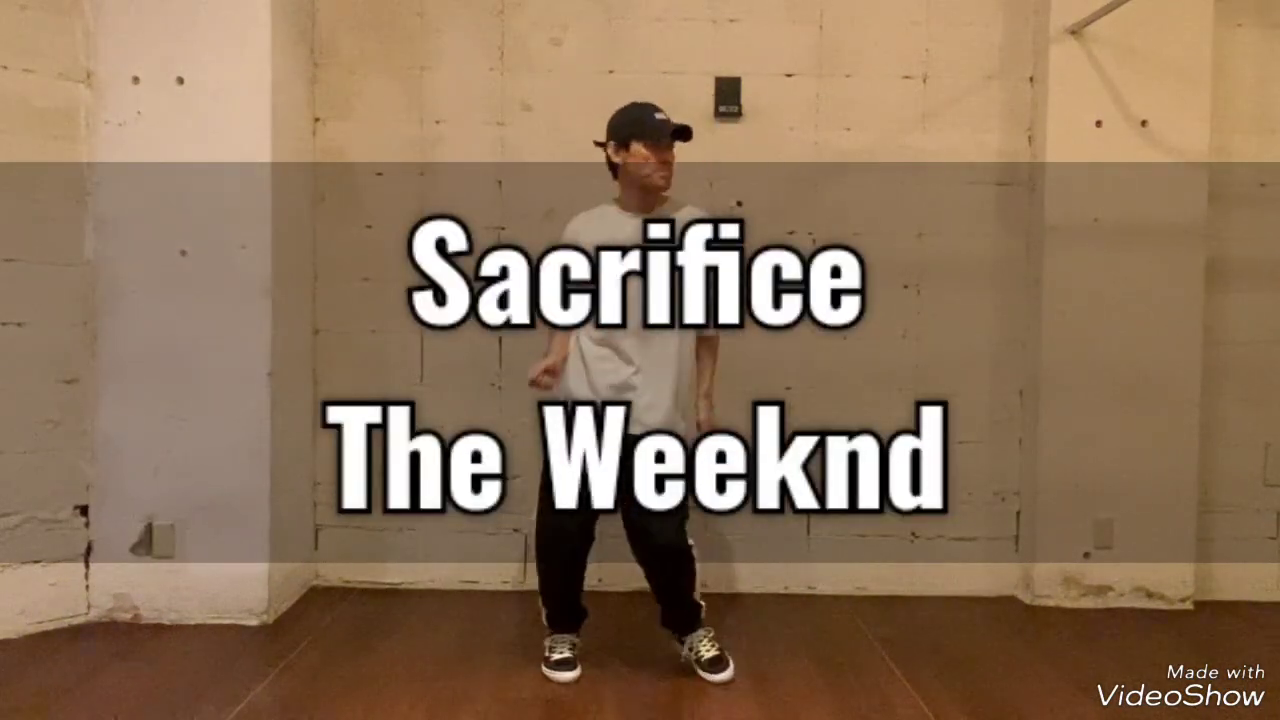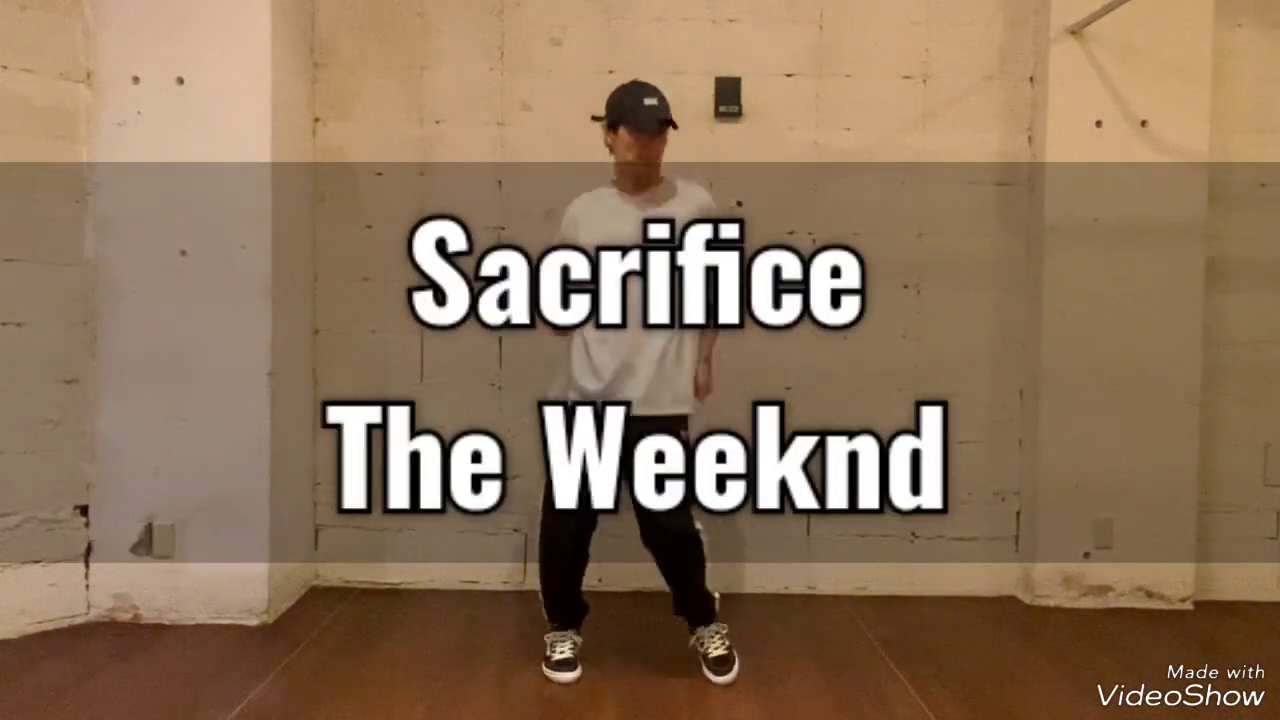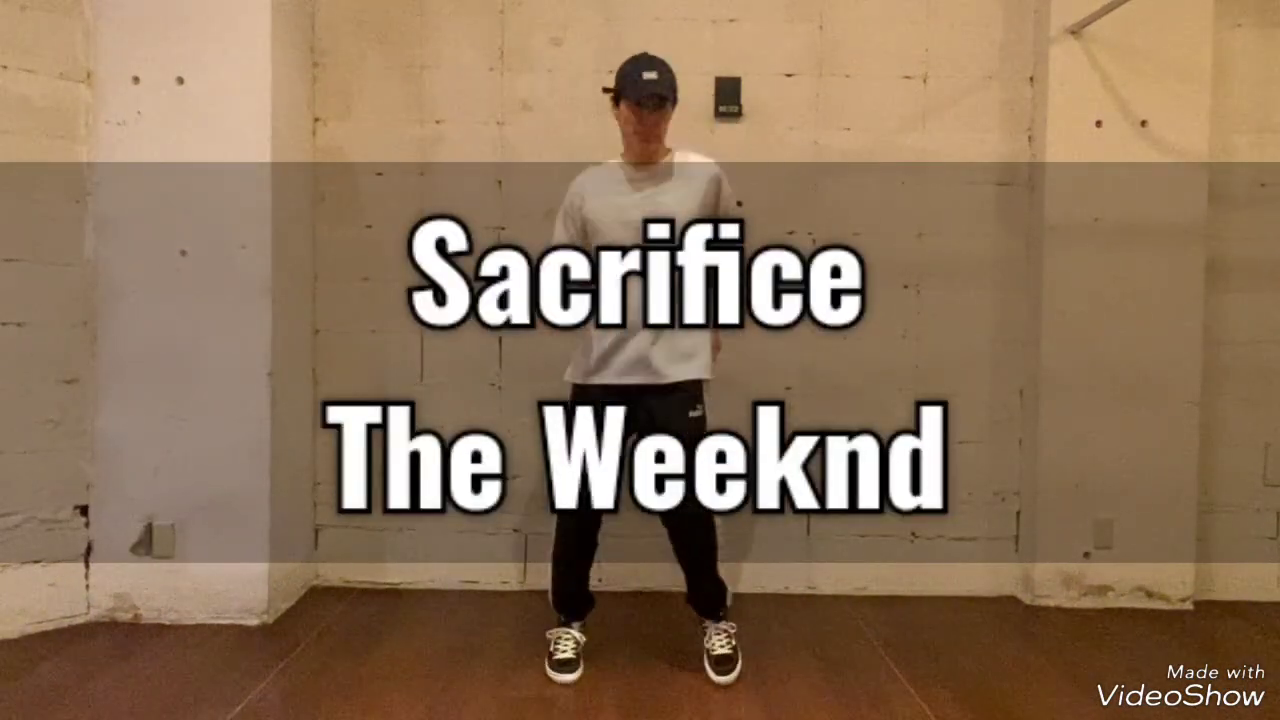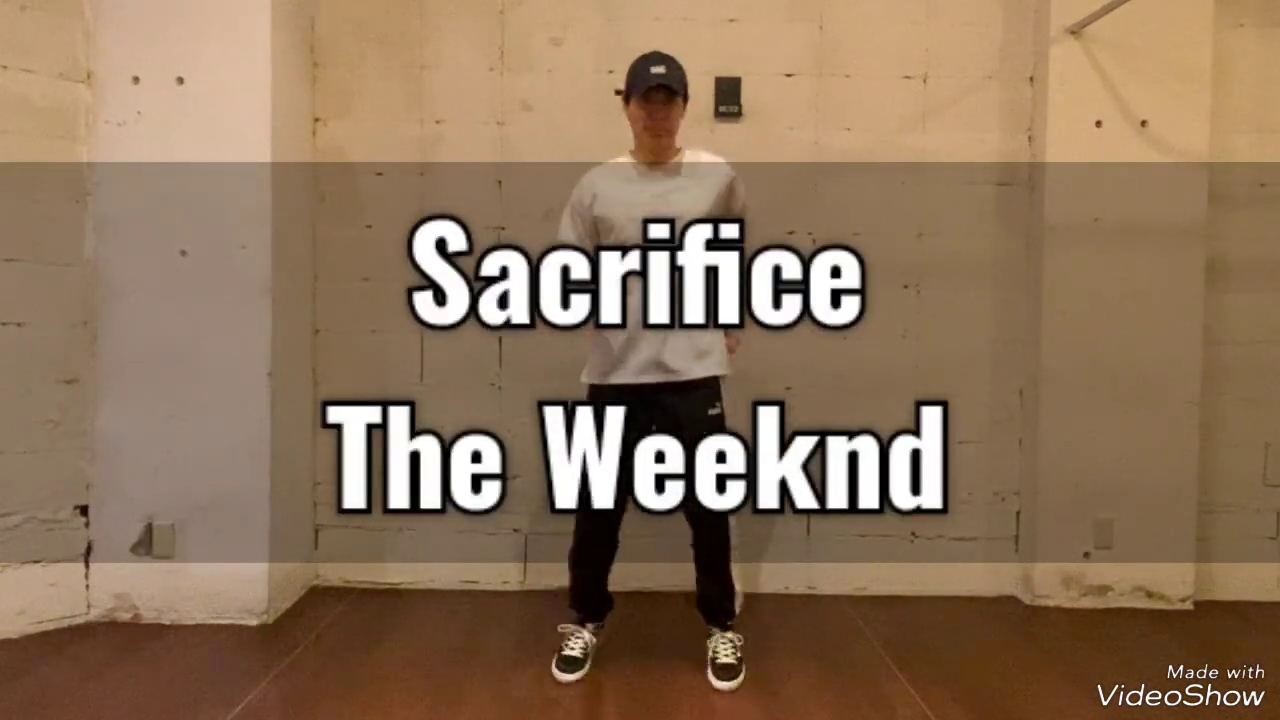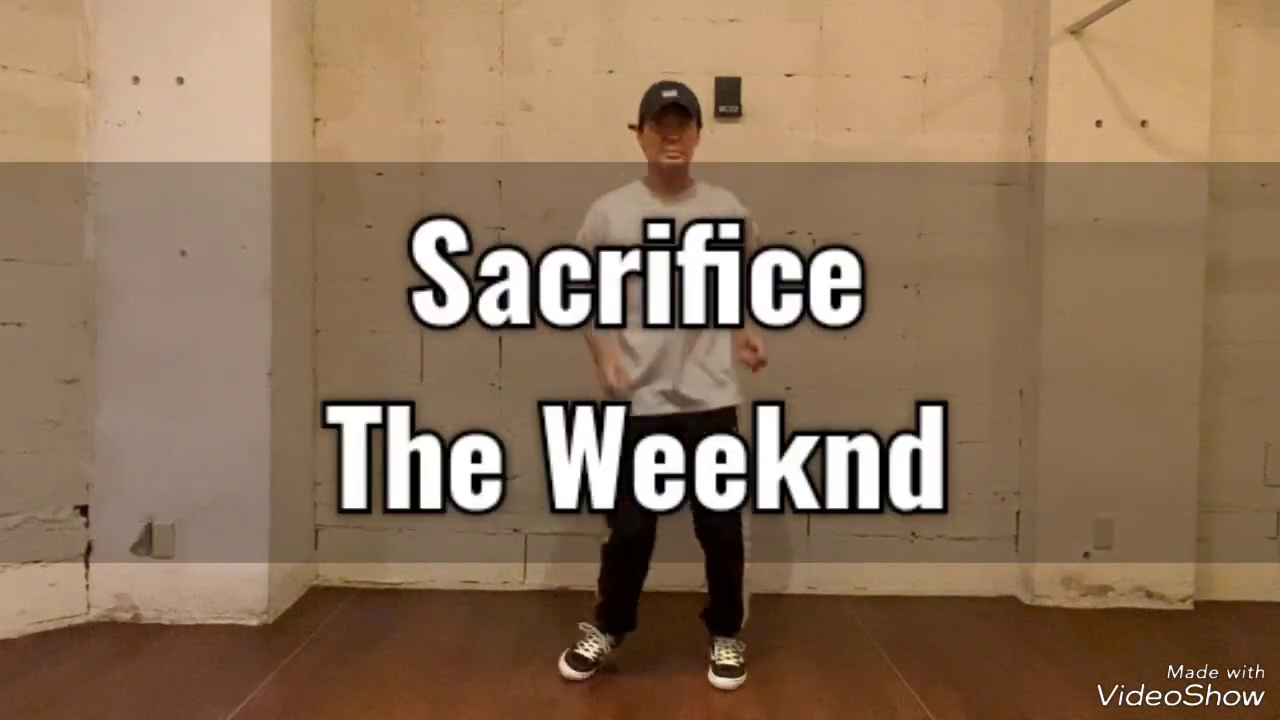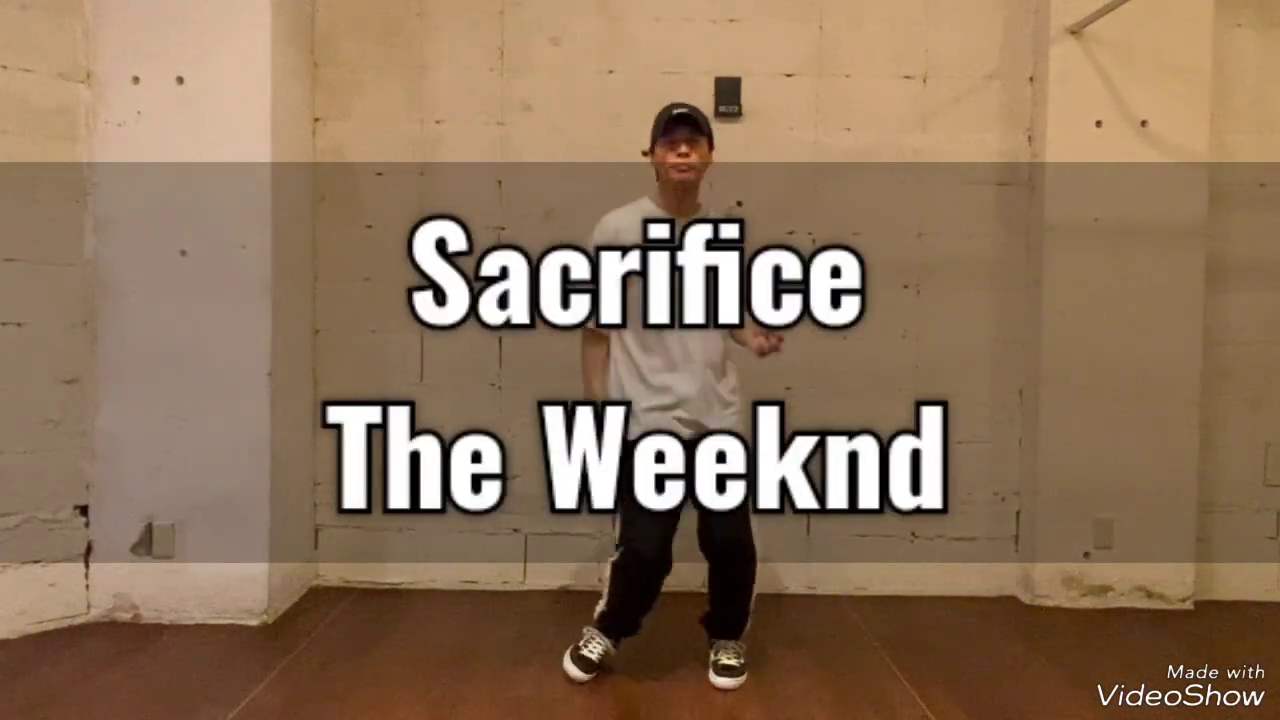
dt=0.1s
person 1, frame 1
left shoulder: (697, 226)
right shoulder: (583, 229)
left elbow: (708, 319)
left wrist: (706, 395)
right wrist: (554, 357)
left hip: (656, 418)
right hip: (583, 411)
left knee: (662, 538)
right knee: (561, 532)
left ankle: (691, 631)
right ankle: (563, 633)
person 1, frame 2
left shoulder: (695, 204)
right shoulder: (580, 213)
left wrist: (705, 358)
left hip: (661, 401)
right hip: (586, 393)
left knee: (668, 525)
right knee: (565, 522)
left ankle: (705, 625)
right ankle: (564, 630)
person 1, frame 3
left shoulder: (705, 177)
right shoulder: (587, 188)
left wrist: (714, 324)
left hip: (674, 373)
right hip: (598, 374)
left knee: (686, 504)
right knee: (578, 506)
left ankle: (715, 620)
right ankle: (569, 624)
person 1, frame 4
left shoulder: (717, 177)
right shoulder: (597, 184)
left wrist: (725, 321)
left hip: (691, 372)
right hip: (617, 374)
left knee: (707, 507)
right knee: (598, 505)
left ankle: (722, 631)
right ankle: (585, 622)
person 1, frame 5
left shoulder: (726, 209)
right shoulder: (609, 211)
left wrist: (747, 339)
right wrist: (605, 361)
left hip: (709, 400)
right hip: (637, 401)
left knee: (721, 528)
right knee: (630, 531)
left ankle: (725, 636)
right ankle: (605, 630)
person 1, frame 6
right shoulder: (617, 228)
right elbow: (593, 320)
left wrist: (762, 336)
right wrist: (595, 397)
left hip: (715, 420)
right hip: (641, 421)
left knee: (732, 542)
right knee: (644, 549)
left ankle: (726, 638)
right ankle: (604, 632)
